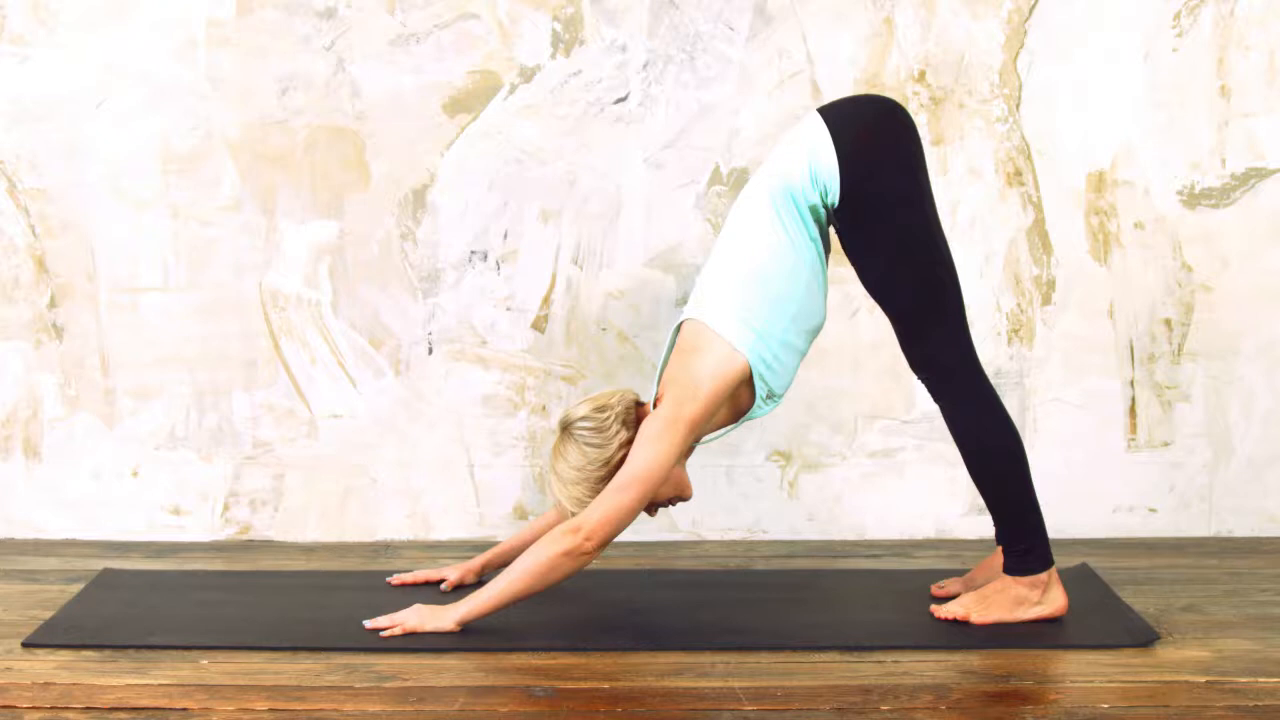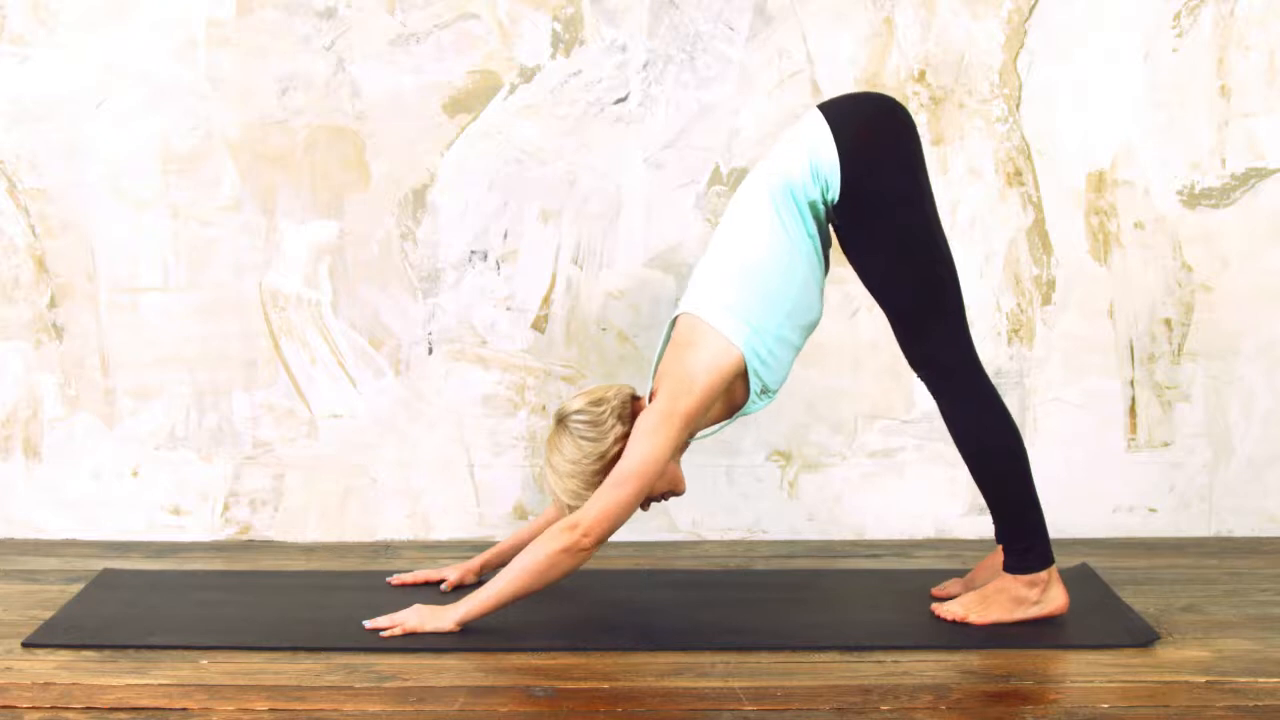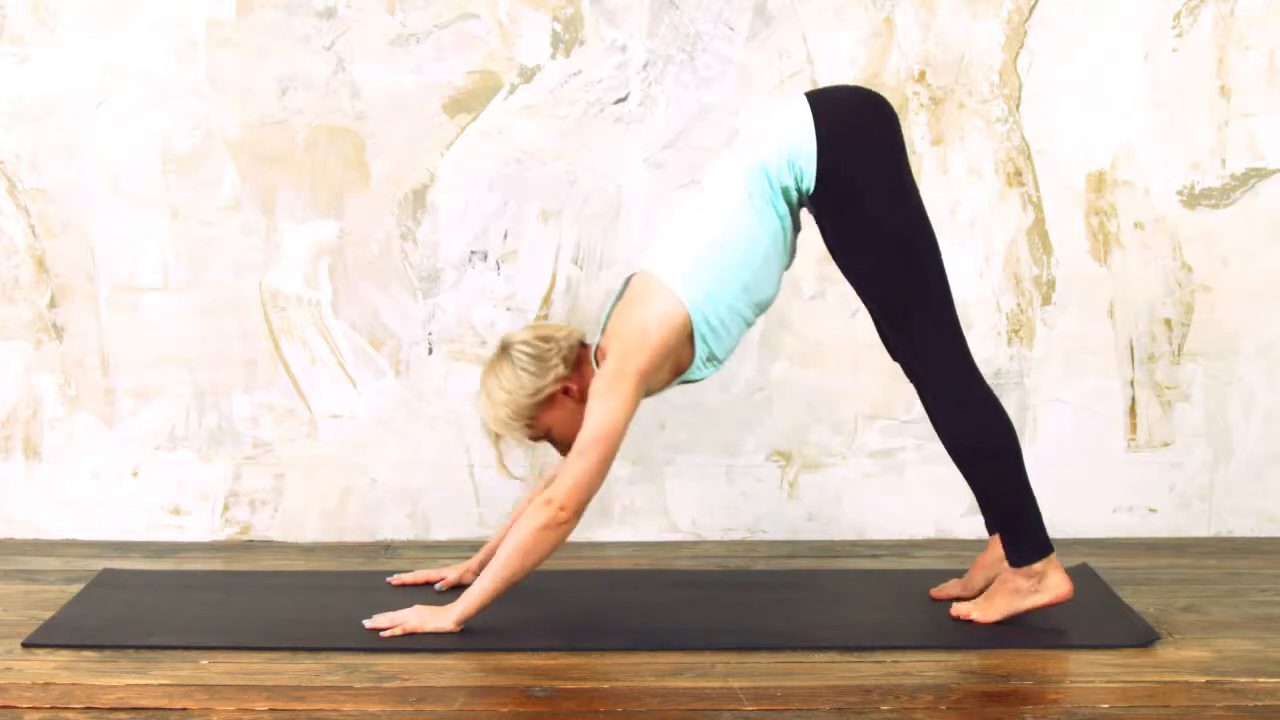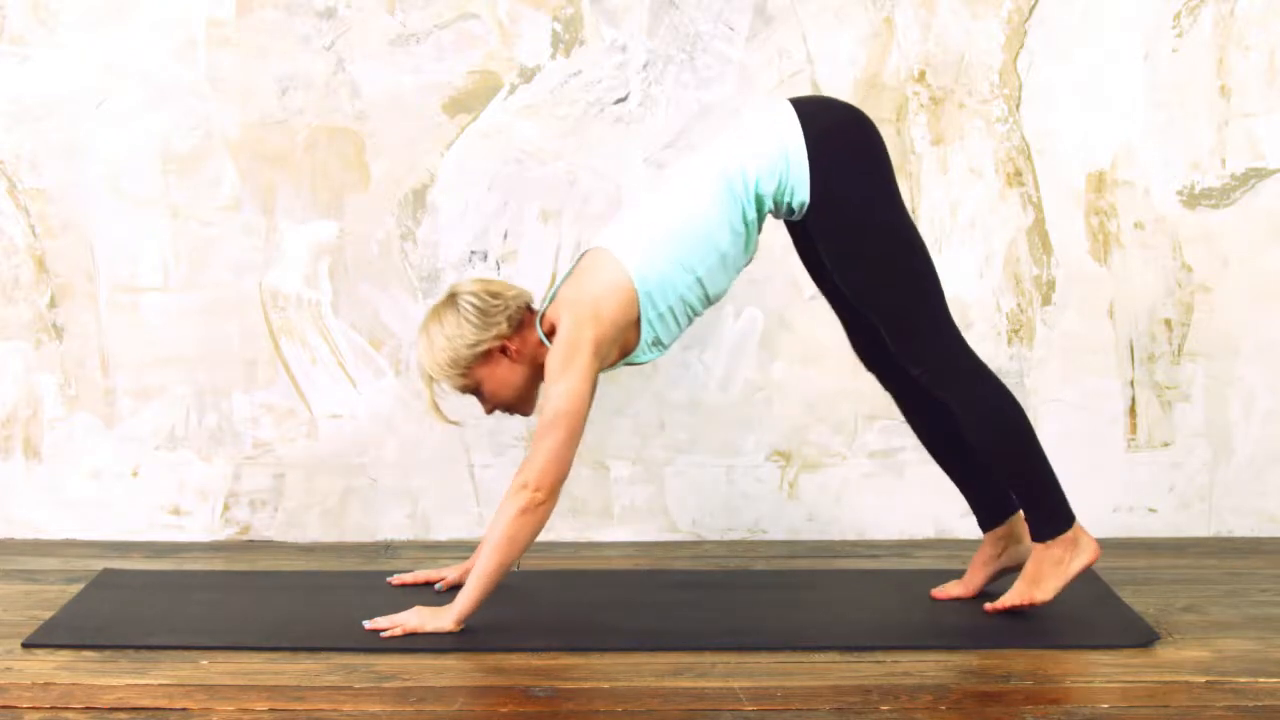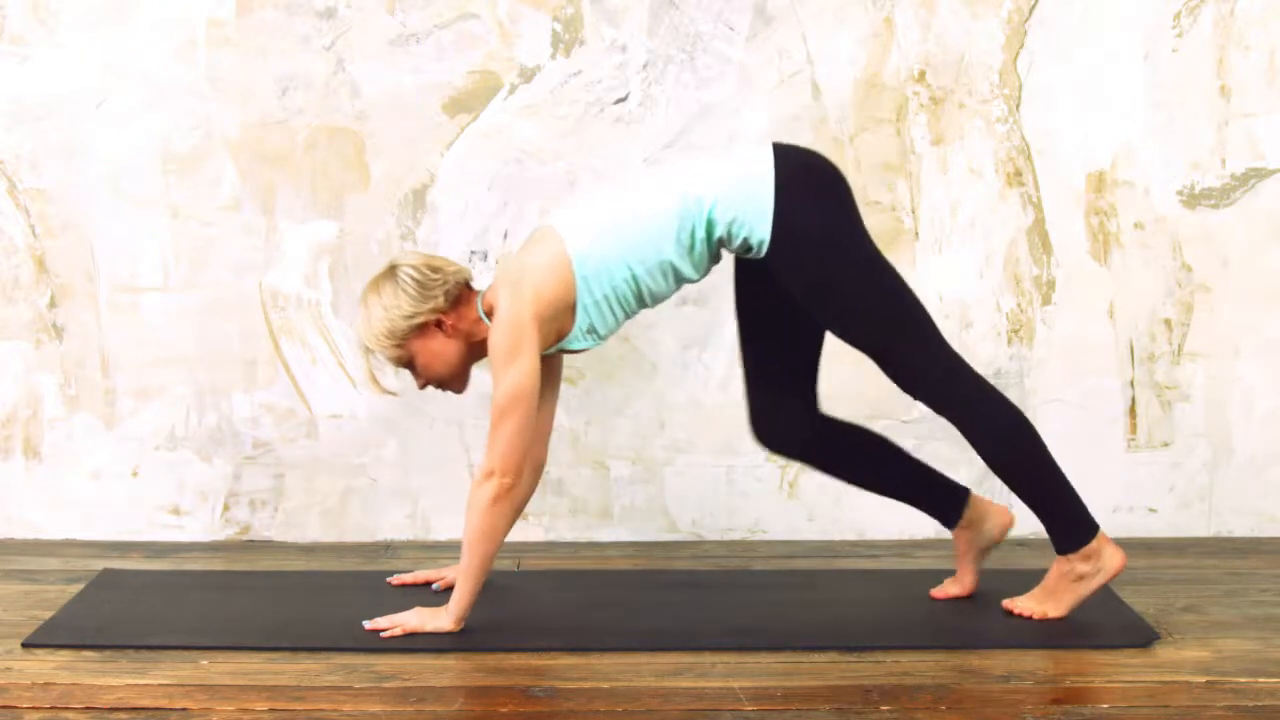
dt=0.4s
person 1, frame 1
left shoulder: (681, 411)
right shoulder: (681, 403)
left elbow: (583, 537)
right elbow: (584, 508)
left wrist: (459, 612)
right wrist: (481, 563)
left hip: (855, 152)
right hip: (839, 154)
left knee: (947, 369)
right knee: (942, 369)
left ankle: (1032, 577)
right ankle: (1014, 551)
person 1, frame 2
left shoulder: (675, 406)
right shoulder: (677, 397)
left elbow: (580, 535)
right elbow: (581, 506)
left wrist: (459, 614)
right wrist: (478, 564)
left hip: (853, 151)
right hip: (839, 154)
left knee: (947, 368)
right knee: (941, 366)
left ankle: (1034, 576)
right ankle: (1014, 550)
person 1, frame 3
left shoulder: (627, 361)
right shoulder: (619, 353)
left elbow: (558, 509)
right elbow: (559, 489)
left wrist: (456, 612)
right wrist: (476, 564)
left hip: (835, 142)
right hip: (819, 146)
left knee: (935, 359)
right knee: (921, 355)
left ankle: (1033, 566)
right ankle: (1009, 543)
person 1, frame 4
left shoulder: (576, 336)
right shoulder: (560, 323)
left elbow: (535, 491)
right elbow: (538, 482)
left wrist: (456, 611)
right wrist: (475, 565)
left hip: (816, 157)
right hip: (799, 158)
left knee: (933, 357)
right knee: (890, 360)
left ankle: (1059, 536)
right ankle: (1005, 530)
person 1, frame 5
left shoulder: (514, 315)
right shoulder: (533, 312)
left elbow: (499, 477)
right elbow: (523, 469)
left wrist: (453, 610)
right wrist: (468, 568)
left hip: (781, 204)
right hip: (766, 205)
left knee: (934, 377)
right knee: (781, 425)
left ankle: (1083, 548)
right ankle: (969, 517)
